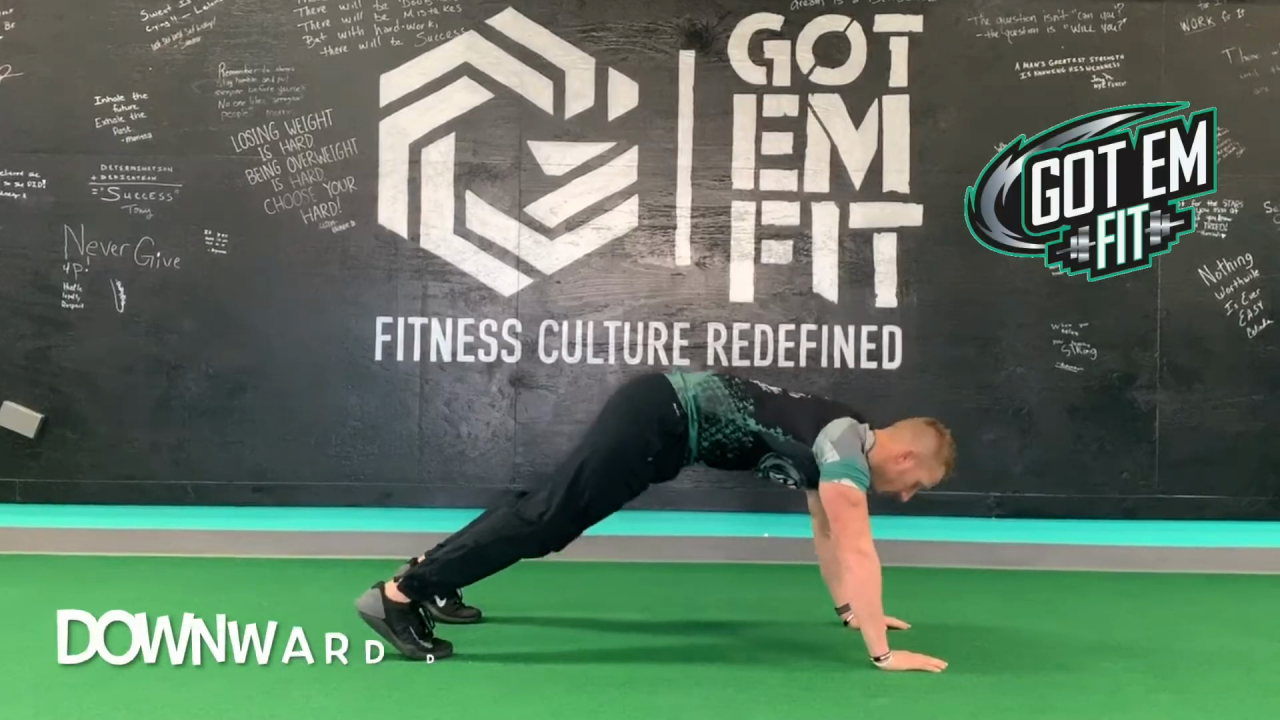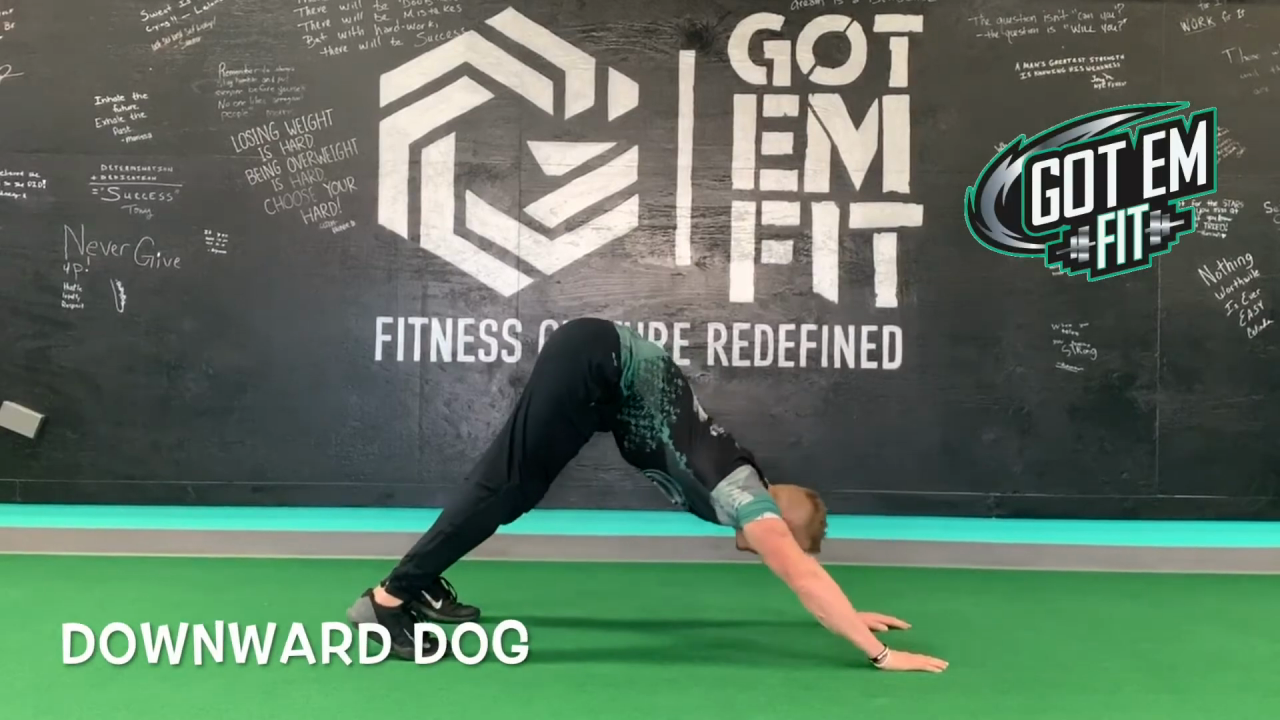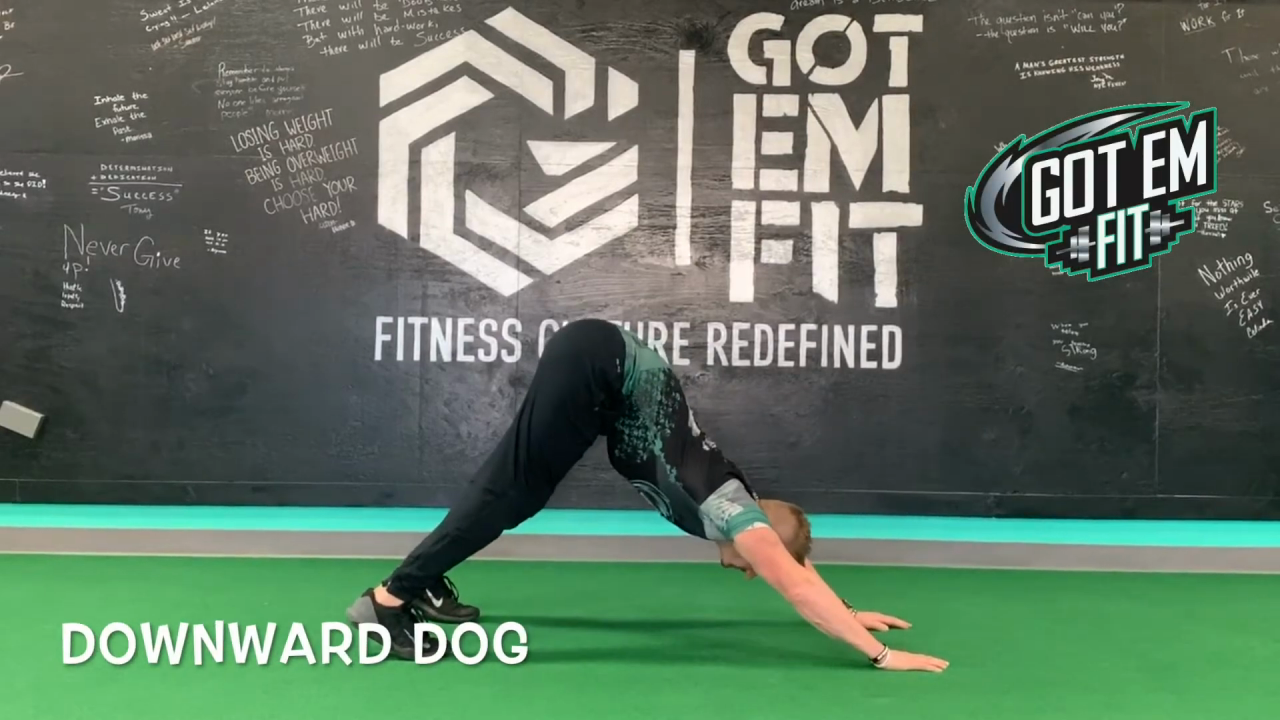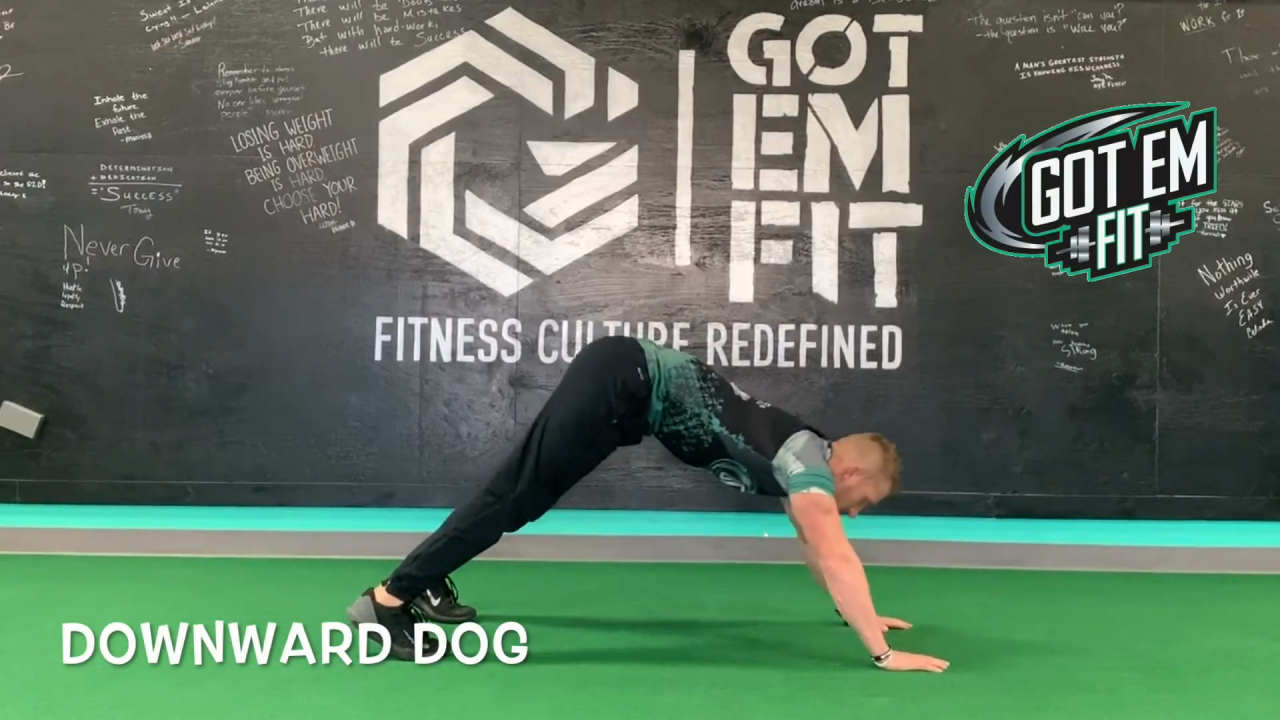
dt=0.7s
person 1, frame 1
left shoulder: (838, 441)
right shoulder: (846, 447)
left elbow: (826, 533)
right elbow: (856, 549)
left wrist: (849, 607)
right wrist: (882, 652)
left hip: (661, 410)
right hip: (658, 417)
left knee: (550, 503)
right knee: (547, 517)
left ankle: (429, 570)
right ankle: (397, 593)
person 1, frame 2
left shoulder: (743, 484)
right shoulder: (737, 493)
left elbow: (802, 572)
right elbow: (803, 577)
left wrist: (847, 613)
right wrist: (880, 654)
left hip: (600, 359)
right hip: (595, 361)
left knee: (512, 482)
right knee: (508, 485)
left ankle: (421, 585)
right ankle: (388, 599)
person 1, frame 3
left shoulder: (731, 500)
right shoulder: (728, 508)
left elbow: (796, 568)
right elbow: (797, 587)
left wrist: (847, 612)
right wrist: (880, 654)
left hip: (600, 360)
right hip: (596, 362)
left knee: (515, 485)
right knee: (510, 490)
left ankle: (424, 583)
right ankle: (388, 599)
person 1, frame 4
left shoulder: (805, 454)
right shoulder: (804, 461)
left elbow: (818, 547)
right elbow: (836, 557)
left wrist: (857, 612)
right wrist: (883, 653)
left hip: (628, 375)
right hip: (623, 379)
left knee: (524, 488)
right knee: (520, 494)
left ankle: (425, 584)
right ankle: (387, 599)
